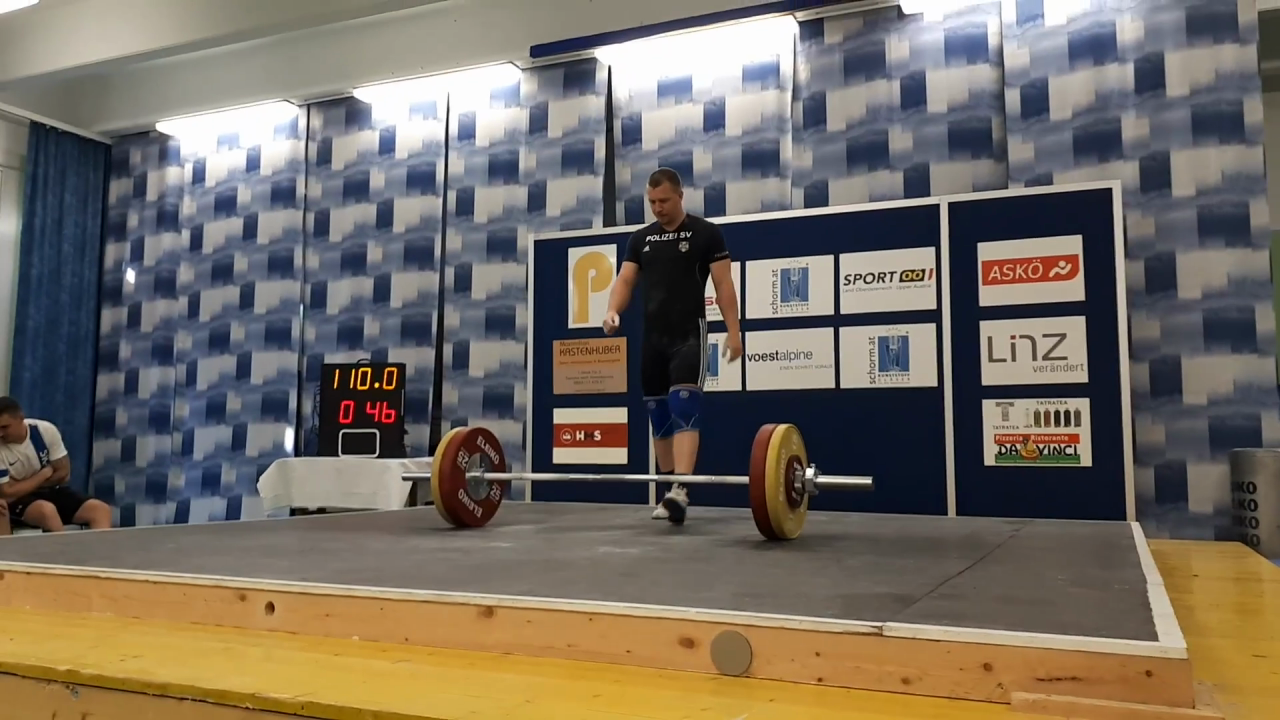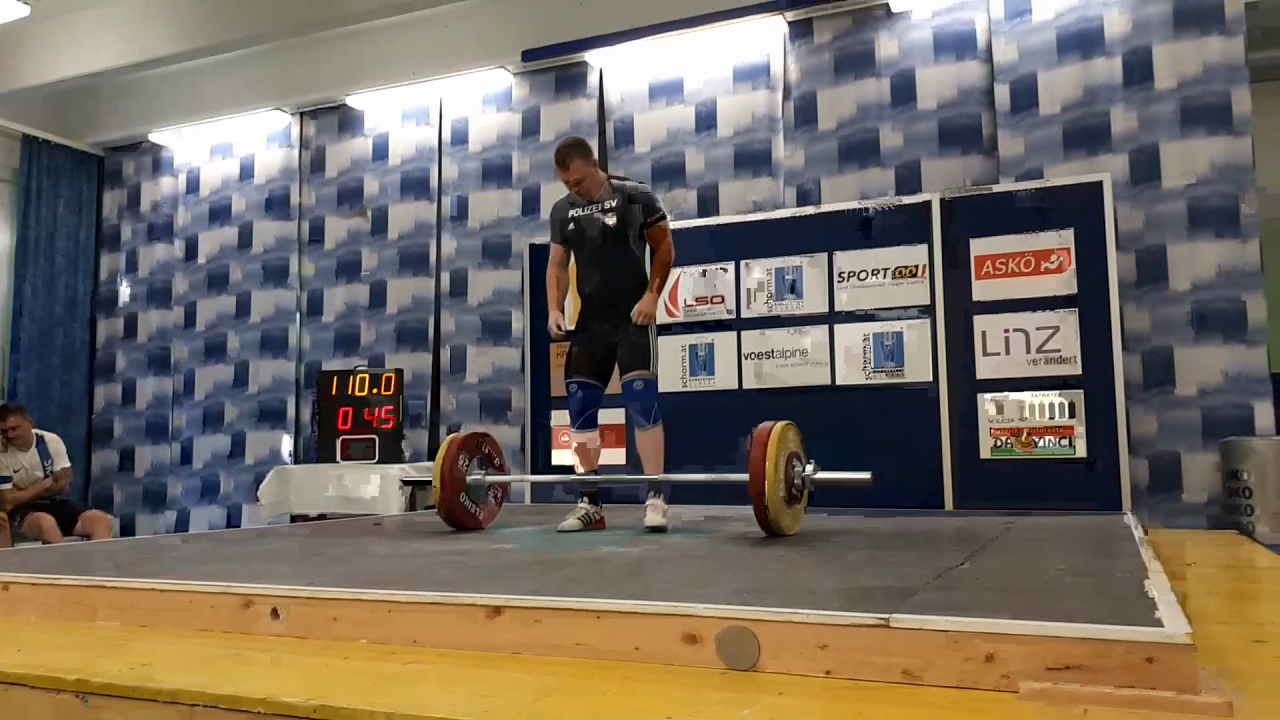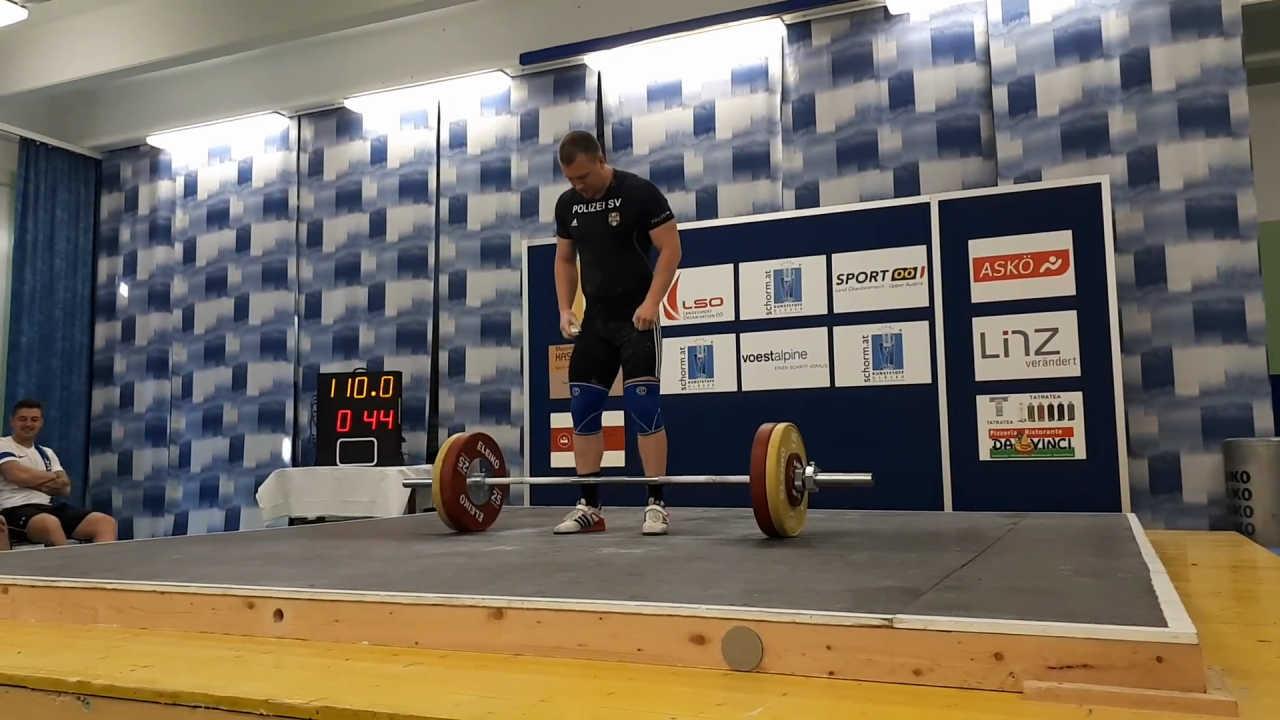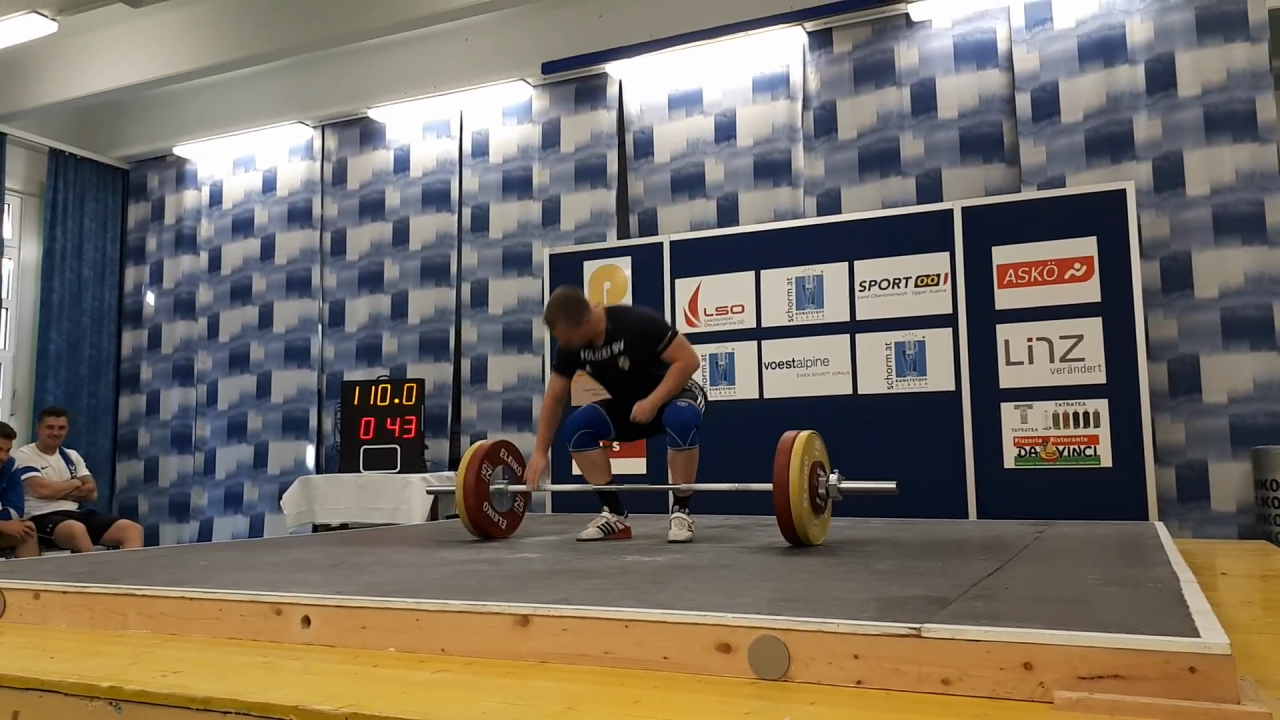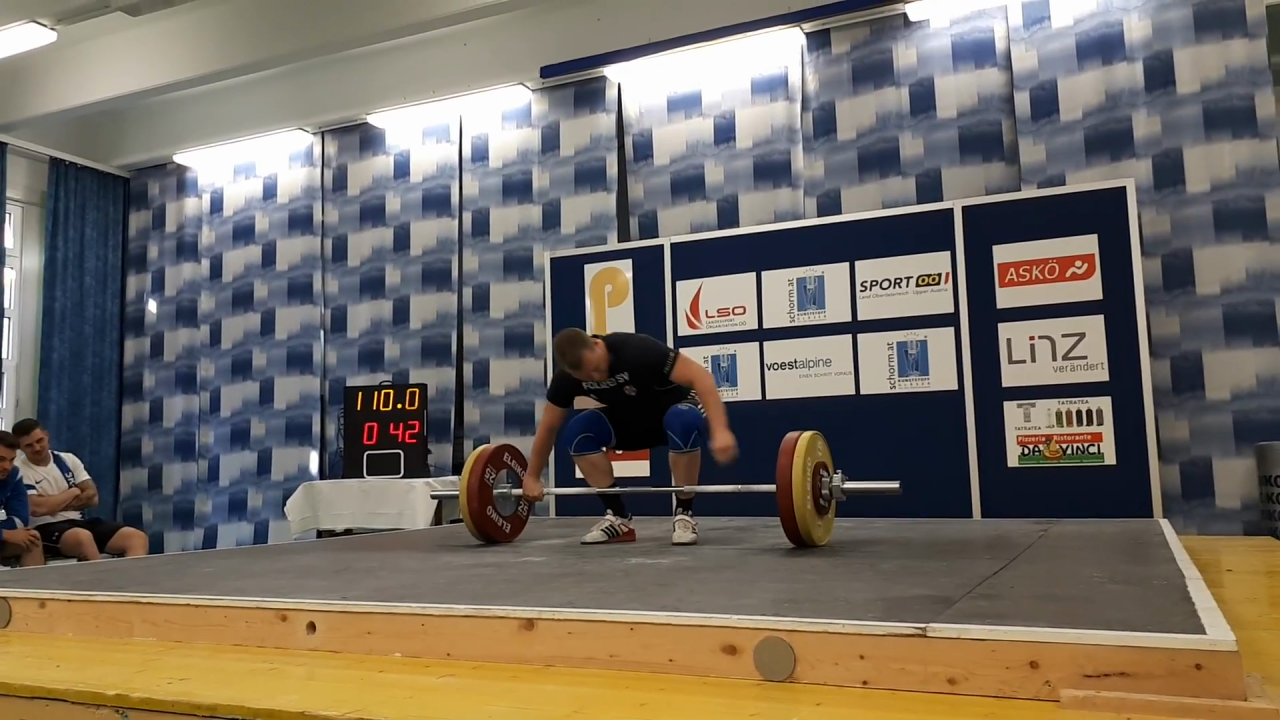
dt=1s
person 1, frame 1
left shoulder: (705, 233)
right shoulder: (641, 238)
left elbow: (724, 284)
right elbow: (625, 282)
left wrist: (734, 330)
right wrist: (613, 312)
left hip: (688, 334)
right hip: (653, 336)
left knee: (684, 406)
right knee: (658, 416)
left ankle: (680, 492)
right ankle: (669, 489)
person 1, frame 2
left shoulder: (634, 195)
right shoulder: (562, 211)
left elbow: (664, 248)
right elbow: (557, 264)
left wrist: (651, 295)
right wrist: (554, 309)
left hip: (632, 316)
right hip: (591, 320)
left knee: (641, 400)
right knee: (580, 406)
left ankle: (656, 499)
right ankle: (590, 503)
person 1, frame 3
left shoulder: (640, 193)
right shoulder: (567, 204)
left elbow: (671, 249)
right elbow: (565, 260)
left wrist: (651, 303)
right wrist: (565, 308)
left hip: (636, 316)
right hip: (594, 320)
left knee: (643, 406)
right knee: (583, 409)
left ankle: (657, 503)
right ankle: (589, 506)
person 1, frame 4
left shoulder: (637, 324)
right shoulder: (569, 347)
left elbow: (688, 360)
right elbow: (554, 399)
left wrist: (652, 403)
right wrist: (540, 453)
left hip: (673, 397)
right hip: (629, 407)
left knee: (682, 417)
right knee: (577, 428)
left ankle: (681, 513)
right ankle: (615, 515)
person 1, frame 5
left shoulder: (635, 350)
right shoulder: (567, 378)
left elbow: (699, 375)
right elbow: (548, 427)
left wrist: (720, 430)
right wrist: (532, 477)
left hip: (676, 410)
right hip: (630, 420)
left knee: (683, 423)
right knee: (578, 432)
left ankle: (684, 514)
right ankle: (618, 517)
